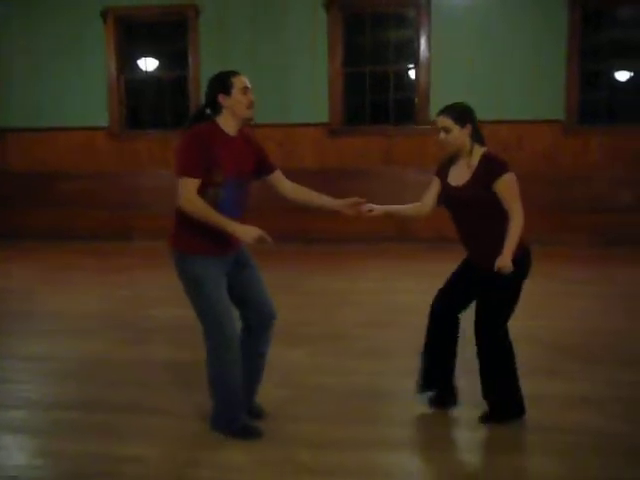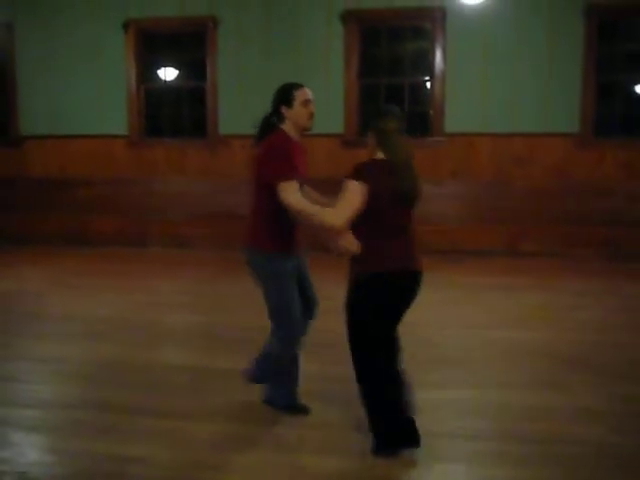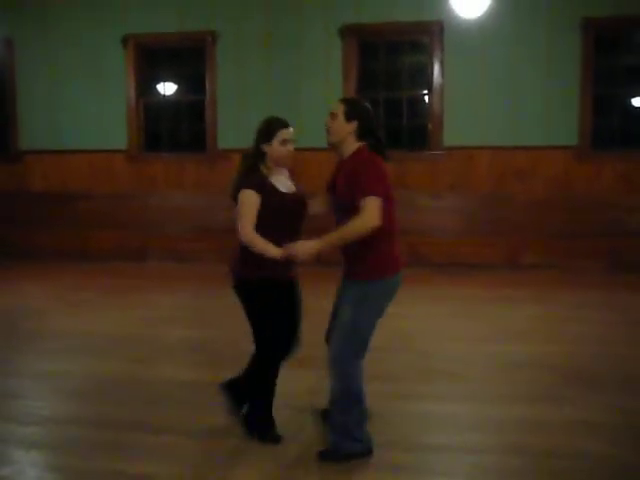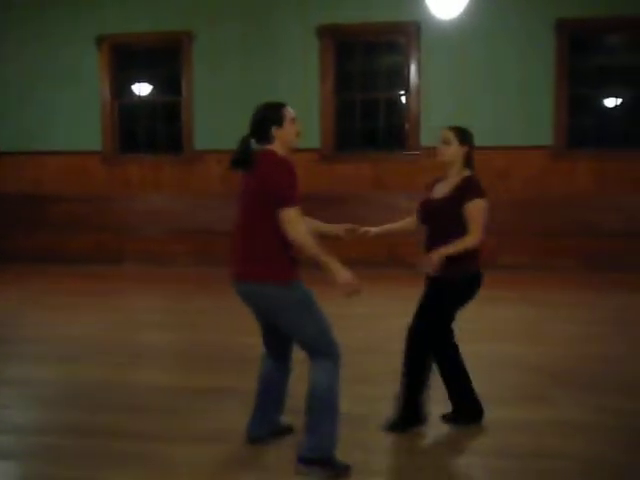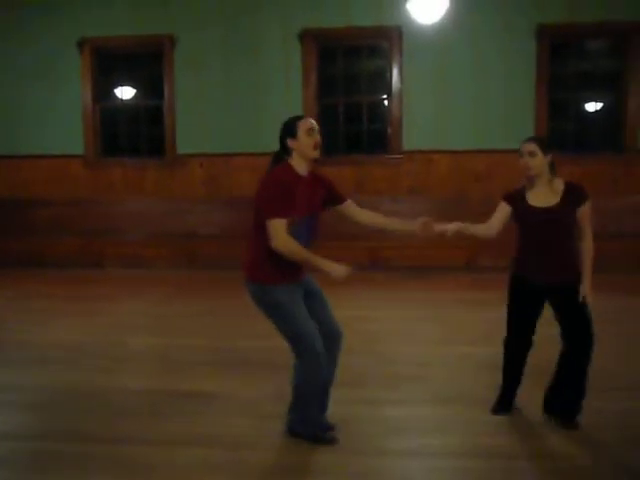
dt=1s
person 1, frame 1
left shoulder: (248, 145)
right shoulder: (198, 139)
left elbow: (287, 188)
right elbow: (186, 200)
left wrist: (337, 205)
right wrist: (236, 227)
left hip: (232, 250)
right hip: (196, 254)
left knee: (263, 315)
right knee: (224, 334)
left ankle: (242, 393)
right ankle: (227, 416)
person 1, frame 2
left shoulder: (292, 145)
right shoulder: (277, 147)
right elbow: (292, 202)
left wrist: (335, 205)
right wrist: (336, 233)
left hip: (282, 246)
right hip: (269, 249)
left knee: (305, 308)
right knee: (287, 321)
left ankle: (267, 368)
right ankle: (280, 394)
person 1, frame 3
left shoulder: (366, 164)
right shoulder: (346, 164)
left elbow: (371, 218)
right elbow: (327, 202)
left wrist: (318, 244)
left hip: (375, 276)
right hip: (360, 272)
left knee: (342, 354)
right knee: (338, 343)
left ankle: (351, 439)
right ankle: (350, 408)
person 1, frame 4
left shoulder: (255, 168)
right shoulder: (280, 167)
right elbow: (293, 229)
left wrist: (335, 229)
right wrist: (335, 268)
left hip: (248, 280)
right hip: (275, 280)
left knee: (278, 347)
right knee: (325, 354)
left ankle: (263, 425)
person 1, frame 5
left shoulder: (318, 182)
right shoulder: (277, 181)
left elbow: (360, 214)
right elbow: (279, 240)
left wrist: (410, 226)
right wrist: (325, 265)
left hip: (296, 277)
right hip: (269, 282)
left knee: (331, 337)
right knee: (310, 348)
left ankle: (312, 413)
right ankle: (303, 423)
person 2, frame 1
left shoulder: (493, 165)
right shoulder: (447, 167)
left elbow: (516, 214)
right elbow: (424, 207)
left wrist: (506, 256)
right wrist: (384, 209)
left hip: (506, 262)
right hip: (478, 259)
left knee: (489, 327)
right knee: (442, 309)
left ankle: (507, 405)
right ankle: (443, 389)
person 2, frame 2
left shoulder: (365, 172)
right shoulder: (406, 173)
left elbow: (339, 219)
left hip: (374, 274)
right hip: (408, 272)
left knee: (367, 350)
right knee: (384, 338)
left ankle: (395, 432)
right ankle: (398, 423)
person 2, frame 3
left shoulder: (286, 176)
right shoulder: (252, 182)
right elbow: (247, 233)
right wrist: (280, 253)
left hip: (282, 275)
right hip: (255, 276)
left knee: (287, 339)
right knee: (272, 344)
left ankle: (240, 387)
right ankle: (258, 419)
person 2, frame 4
left shoulder: (471, 187)
right shoulder: (439, 186)
left elbow: (475, 236)
right elbow: (416, 220)
left wrist: (442, 253)
right wrist: (378, 230)
left hip: (460, 276)
right hip: (444, 276)
left knee: (420, 336)
right knee: (437, 338)
left ankle: (410, 412)
right ankle: (467, 408)
person 2, frame 5
left shoulder: (574, 193)
right shoulder: (516, 196)
left elbow: (585, 238)
right elbow: (490, 229)
left wrist: (586, 279)
right wrist: (459, 226)
left hip: (566, 280)
right hip: (526, 279)
left knee: (580, 339)
right knee: (518, 340)
left ankle: (561, 406)
right ankle: (506, 396)
